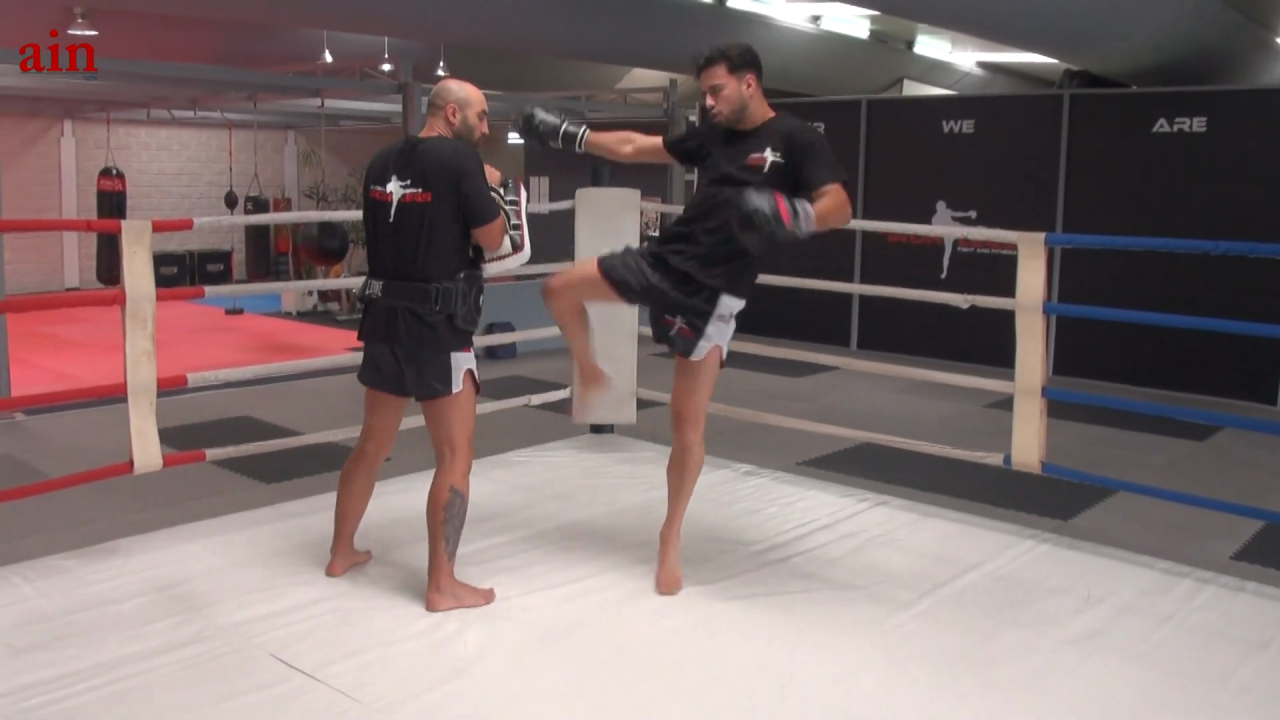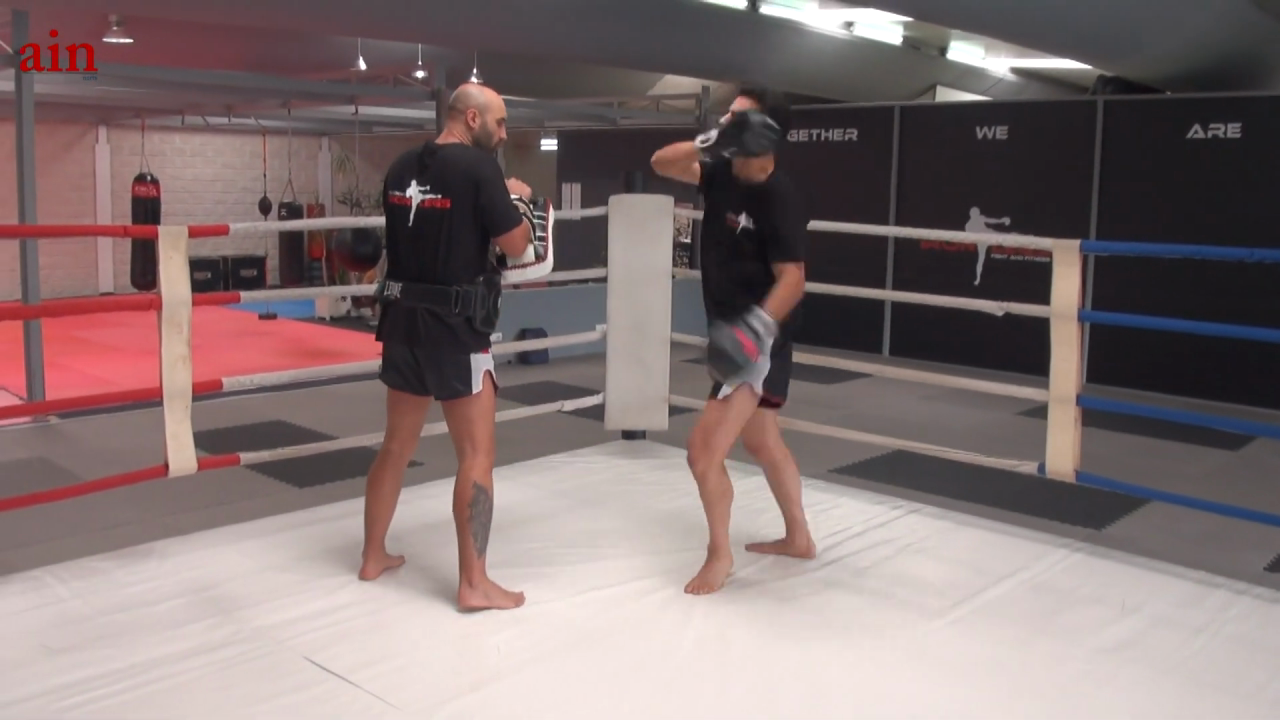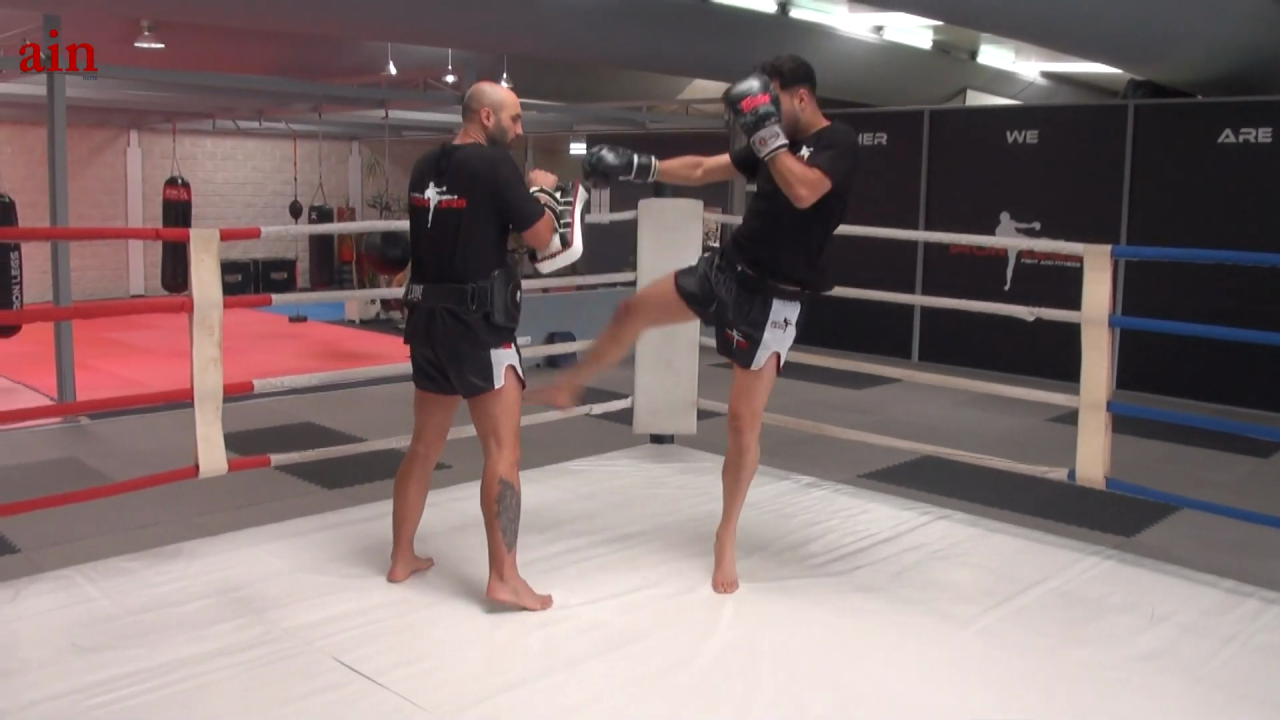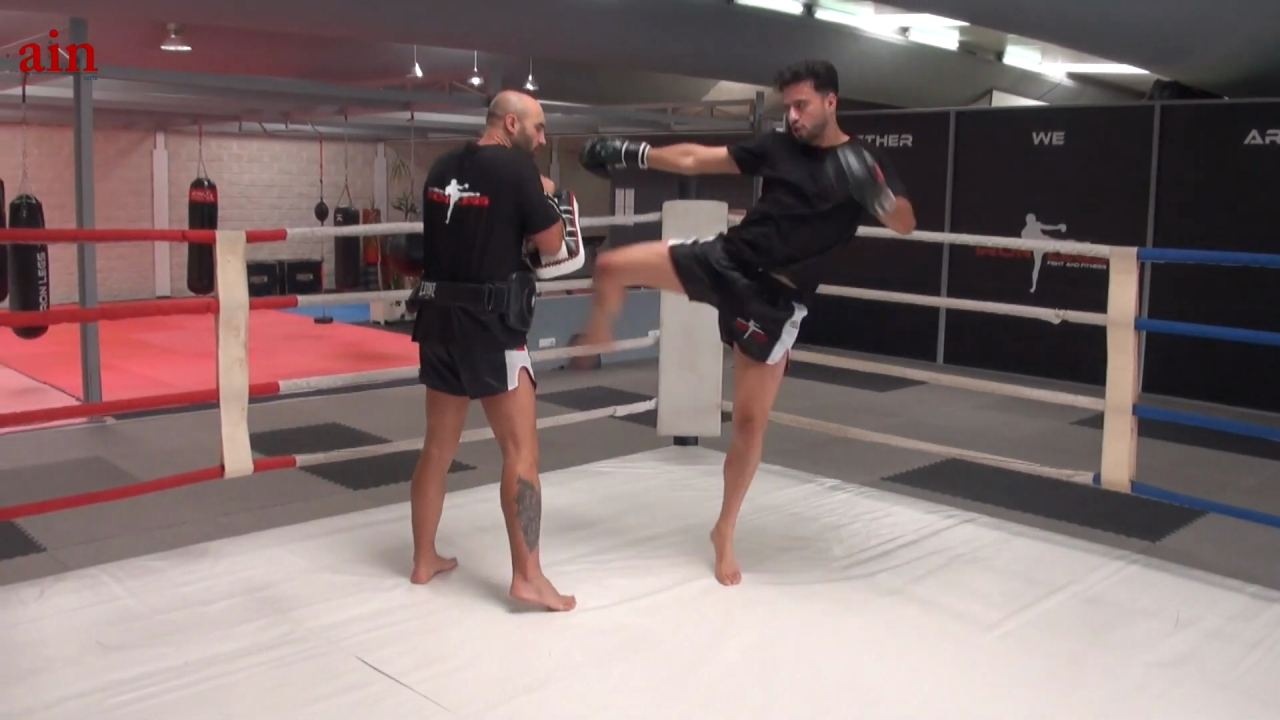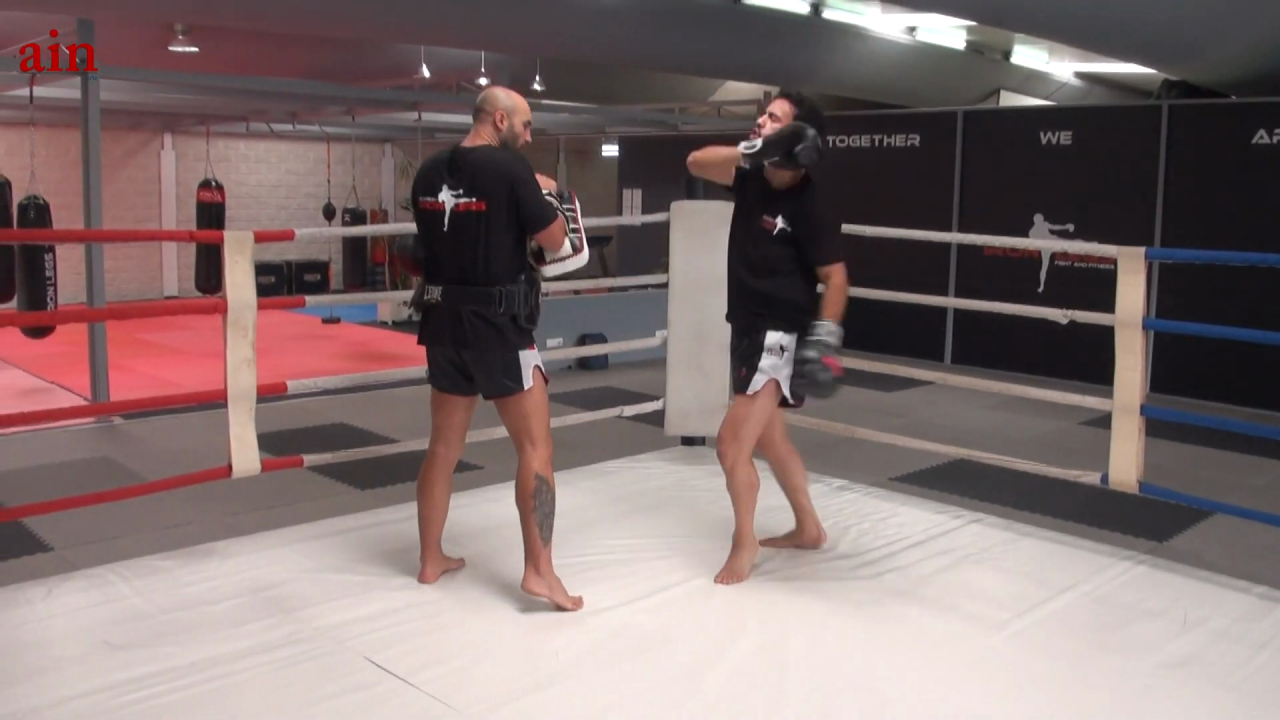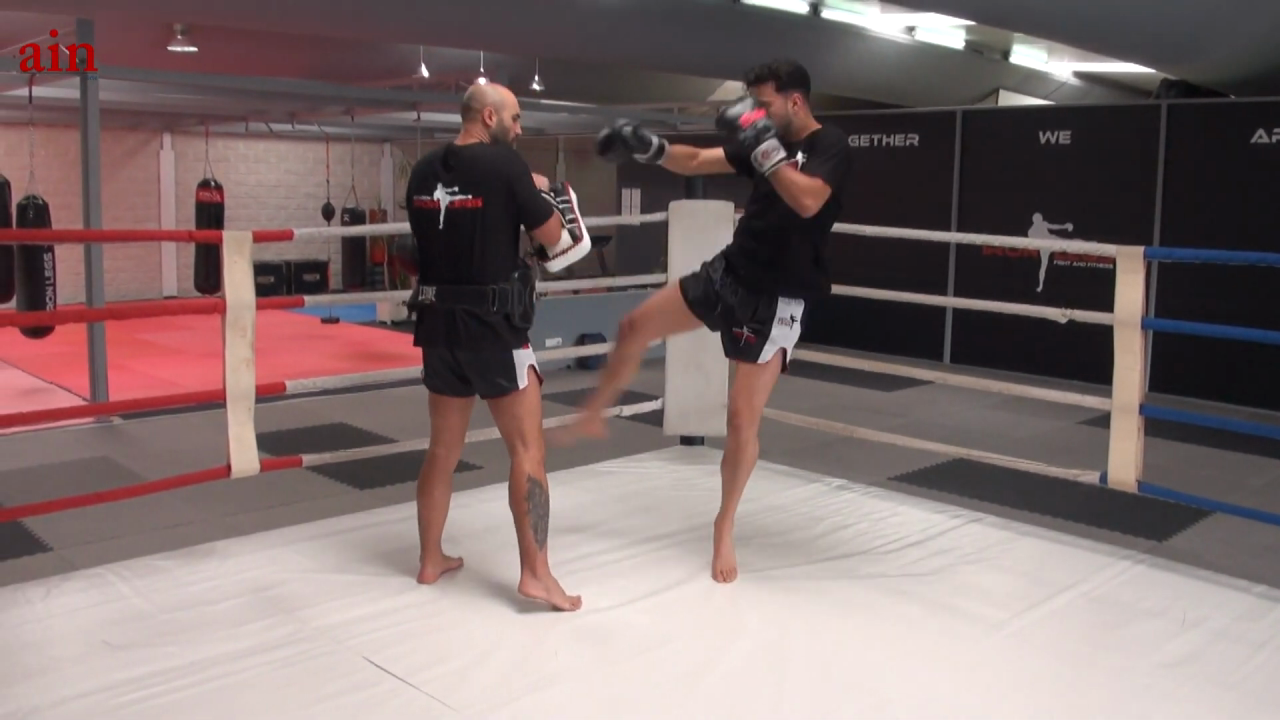
dt=0.4s
person 1, frame 1
left shoulder: (382, 163)
right shoulder: (458, 157)
right elbow: (491, 239)
right wrist: (488, 187)
left hip: (383, 317)
right hip: (436, 324)
left knee: (373, 443)
right knee: (455, 456)
left ankle: (341, 552)
right ankle: (442, 585)
person 1, frame 2
left shoulder: (401, 168)
right shoulder: (477, 166)
right elbow: (515, 245)
right wrist: (515, 197)
left hip: (404, 319)
right hip: (455, 325)
left knee: (397, 445)
right knee: (477, 455)
left ankle: (373, 556)
right ankle: (474, 583)
person 1, frame 3
left shoulder: (425, 168)
right shoulder: (493, 162)
right elbow: (541, 238)
right wrist: (540, 189)
left hip: (428, 318)
right hip: (477, 323)
left knee: (425, 444)
right knee: (503, 449)
left ankle: (401, 558)
right ankle: (504, 578)
person 1, frame 4
left shoulder: (443, 168)
right shoulder: (515, 166)
right elbow: (552, 245)
right wrist: (547, 196)
left hip: (439, 319)
right hip: (490, 323)
left knee: (438, 446)
right knee: (521, 449)
left ankle: (424, 560)
right ankle: (528, 576)
person 1, frame 5
left shoulder: (429, 171)
right shoulder: (508, 166)
right elbow: (554, 240)
right wrist: (544, 194)
left hip: (445, 321)
right hip: (498, 324)
left knee: (443, 447)
right knee: (535, 447)
left ankle: (431, 559)
right ankle: (540, 572)
person 1, frame 6
left shoulder: (424, 170)
right shoulder: (503, 162)
right elbow: (553, 237)
right wrist: (539, 190)
left hip: (439, 322)
right hip: (492, 324)
left knee: (443, 449)
right knee: (528, 448)
left ankle: (431, 560)
right ankle: (536, 574)
person 2, frame 1
left shoulder: (798, 140)
right shoulder: (712, 136)
left elbow: (839, 207)
right elbow: (635, 147)
left wrist: (791, 216)
right wrist: (563, 133)
left hip: (713, 292)
right hip: (664, 263)
left knee: (687, 421)
right knee: (559, 288)
left ankle: (670, 538)
right ankle: (588, 370)
person 2, frame 2
left shoulder: (781, 200)
right shoulder: (726, 166)
left elbow: (792, 281)
right elbow: (664, 163)
left wrist: (751, 332)
right wrist: (715, 139)
left hip: (757, 337)
right hip: (731, 323)
left knee: (702, 454)
right knee: (763, 444)
left ankle: (718, 557)
right ankle: (798, 538)
person 2, frame 3
left shoulder: (837, 143)
right shoulder: (769, 142)
left elbow: (803, 193)
right elbow: (703, 170)
left wrist: (765, 129)
right wrist: (635, 166)
left hip: (771, 300)
right hip: (726, 270)
left knee: (742, 427)
right knee: (634, 312)
left ankle: (725, 542)
right ankle: (568, 386)
person 2, frame 4
left shoulder: (859, 163)
right shoulder: (777, 146)
left elbow: (904, 223)
right elbow: (695, 159)
left wrist: (877, 191)
right wrist: (629, 153)
left hip: (776, 300)
right hip: (726, 261)
left knee: (750, 421)
right knee: (611, 265)
left ankle: (725, 531)
right ankle: (598, 330)
person 2, frame 5
left shoulder: (809, 205)
right shoulder: (756, 171)
left elbow: (834, 278)
right elbow: (697, 163)
left wrist: (824, 346)
right wrist: (756, 148)
left hip: (775, 335)
right hip: (749, 324)
left knee: (731, 443)
right knee: (765, 437)
left ankle: (745, 543)
right ankle: (808, 528)
person 2, frame 6
left shoulder: (829, 148)
right shoulder: (768, 141)
left elbow: (808, 203)
right elbow: (697, 161)
left wrist: (762, 145)
right wrist: (648, 145)
left hip: (775, 300)
right hip: (728, 270)
left knee: (742, 420)
right knee: (635, 327)
left ankle: (726, 528)
right ankle: (594, 414)
